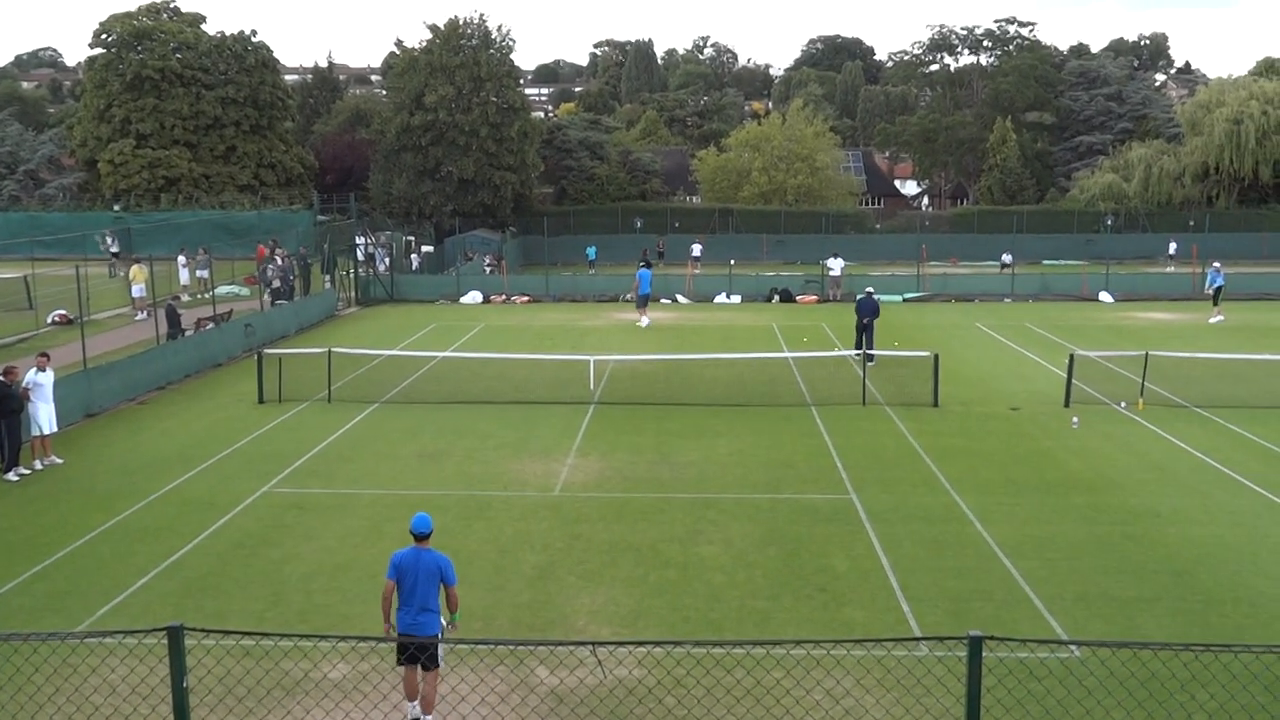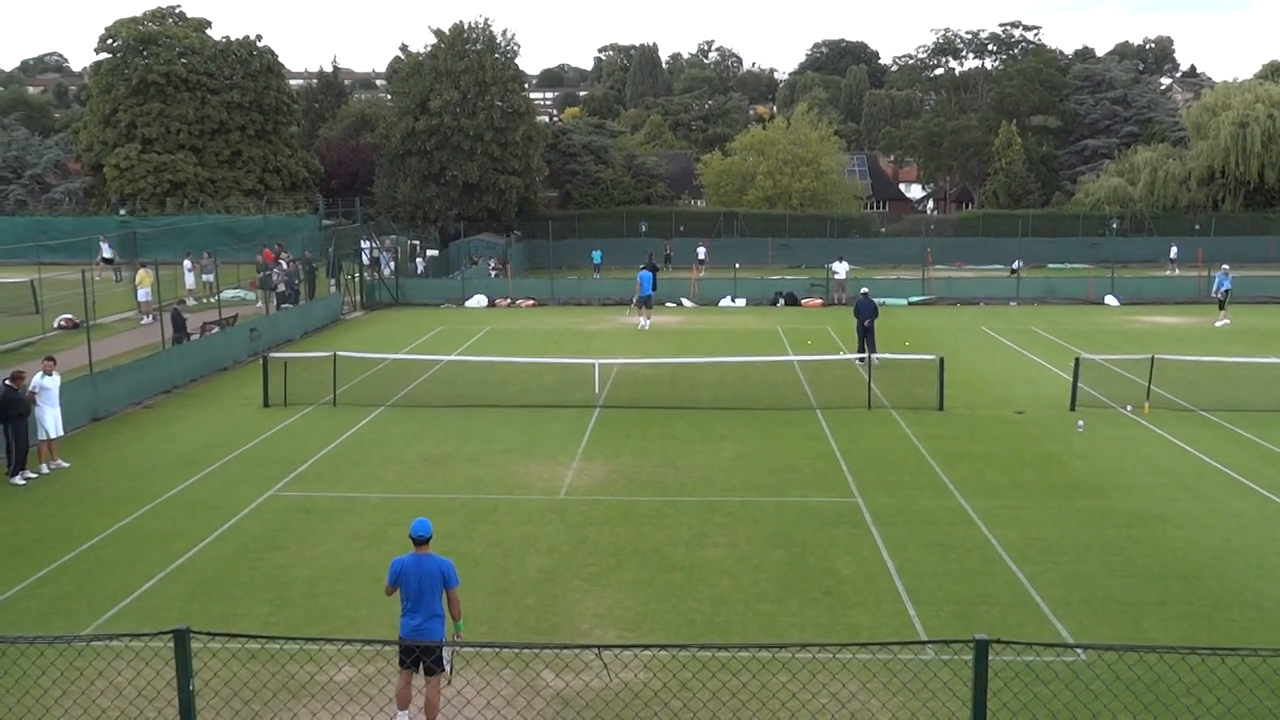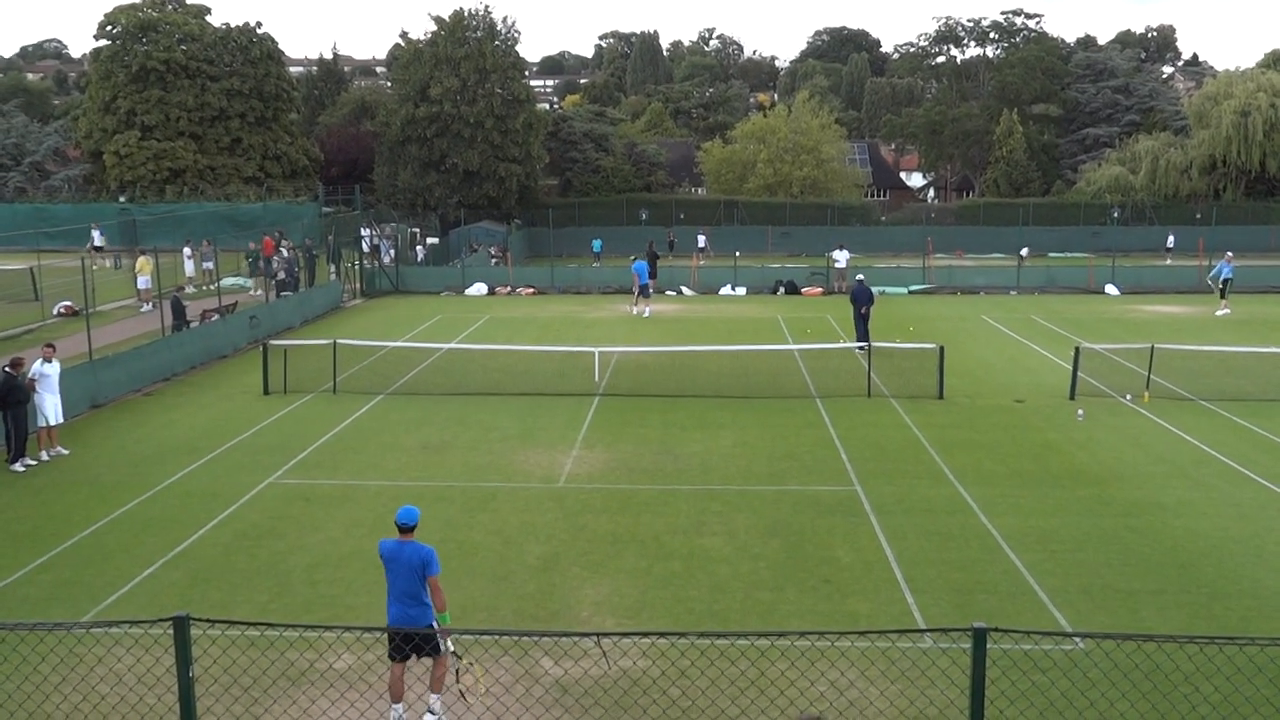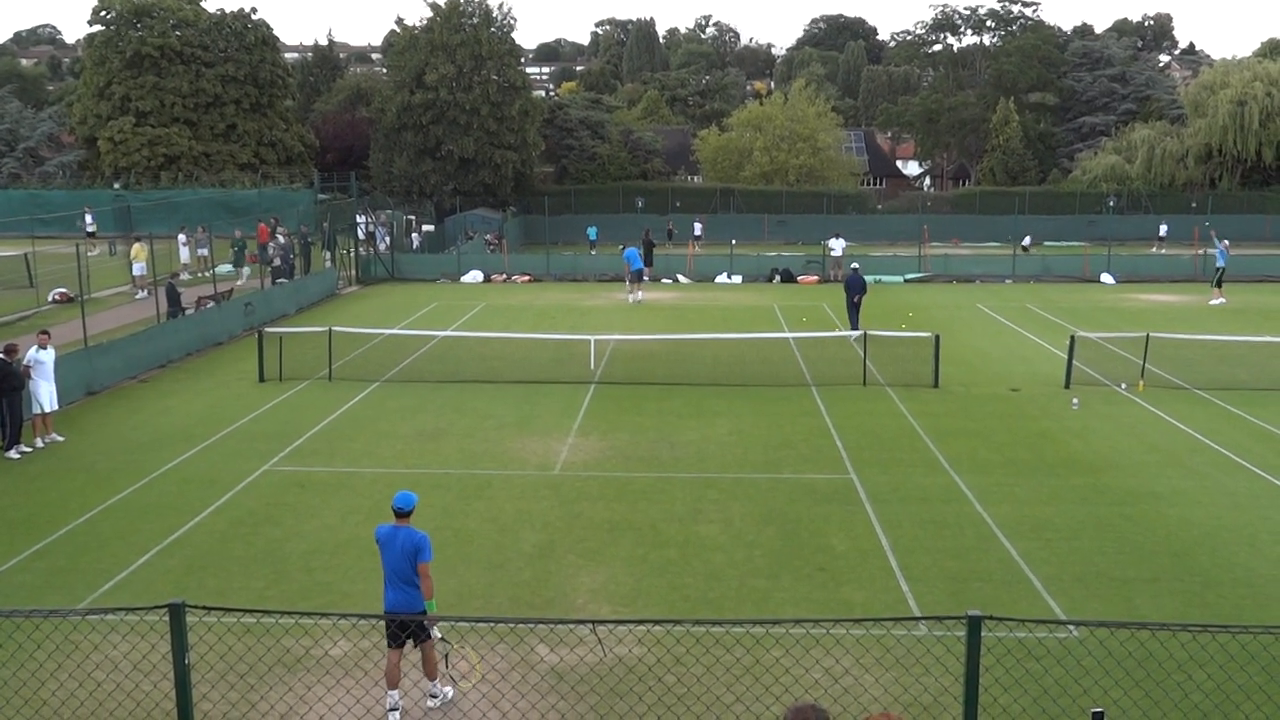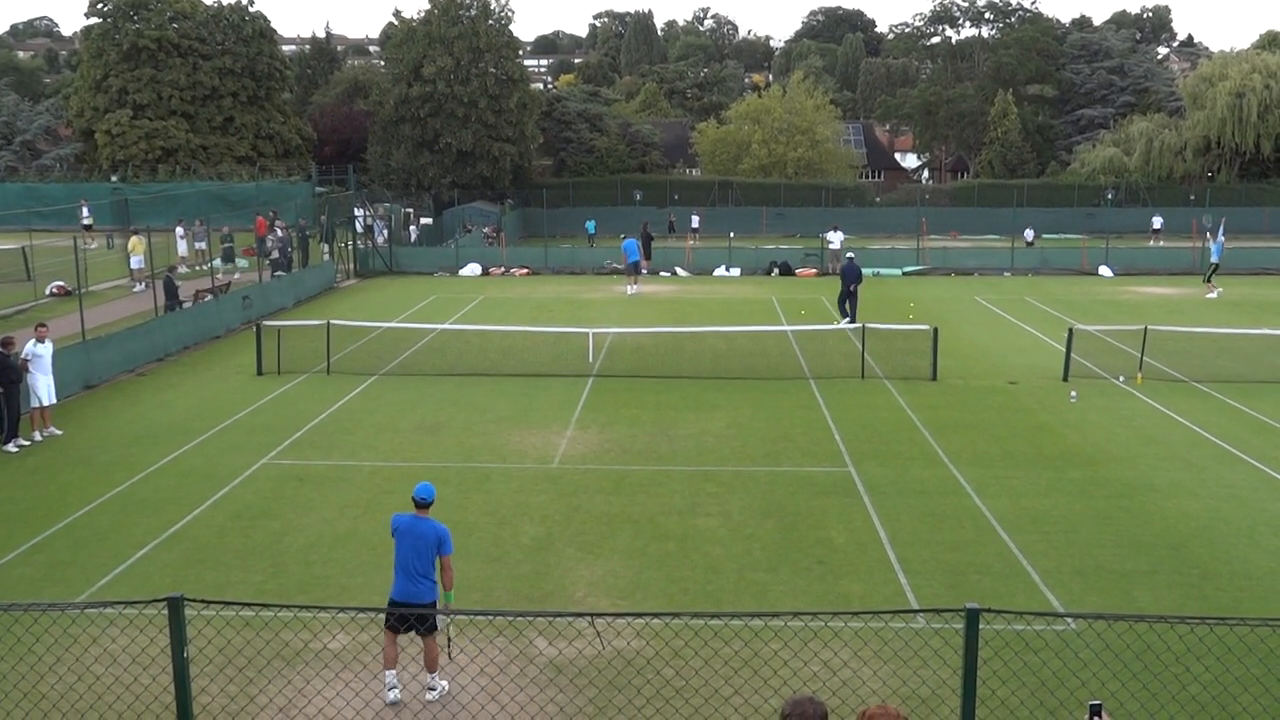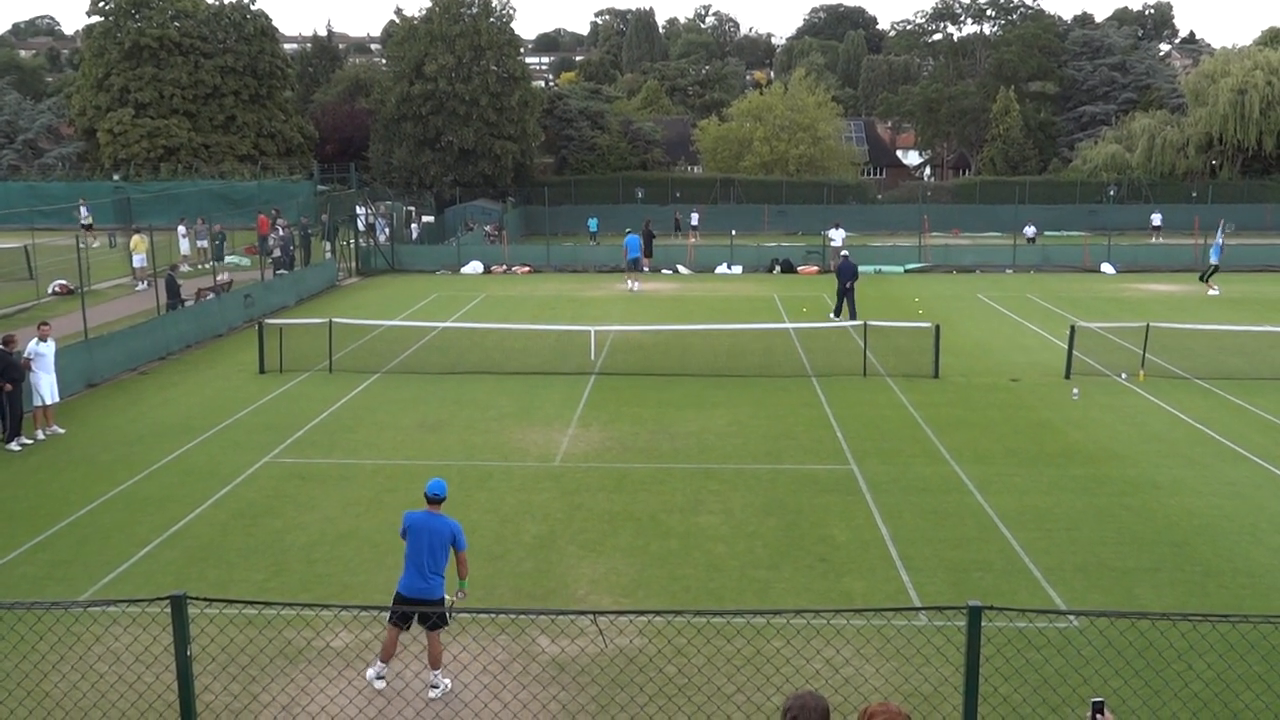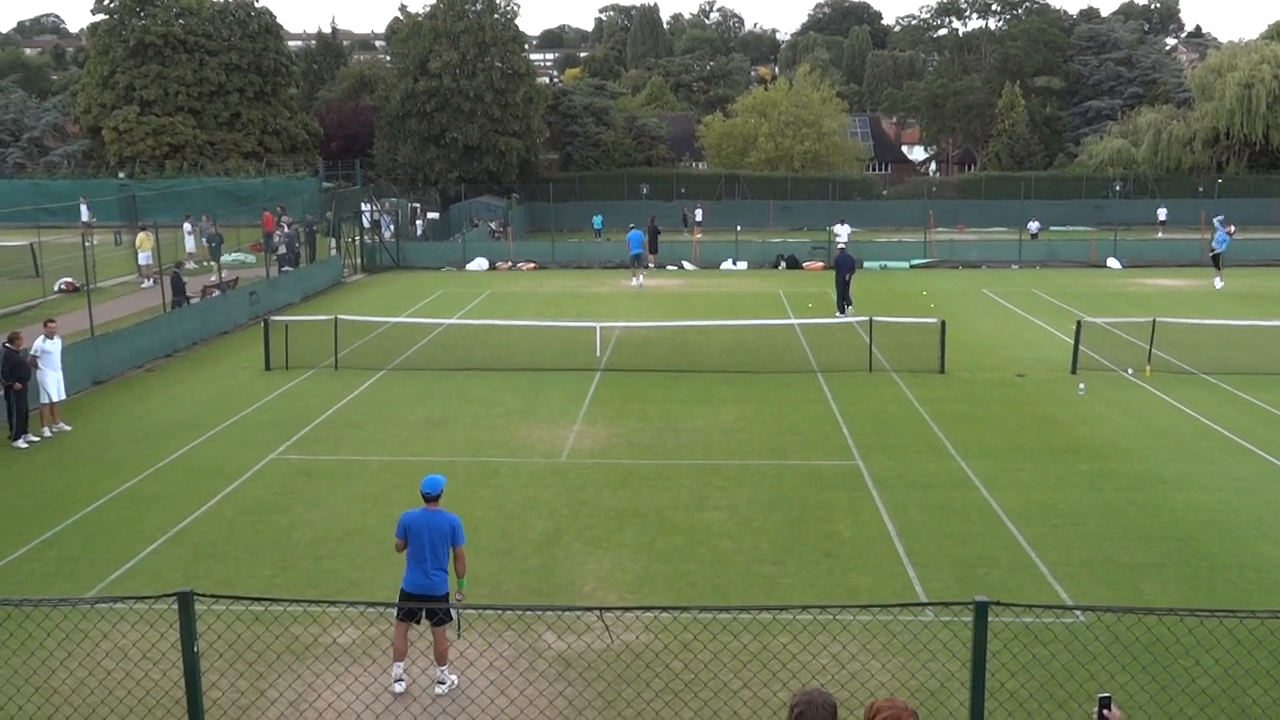
dt=0.3s
person 1, frame 1
left shoulder: (398, 558)
right shoulder: (442, 561)
left elbow: (387, 594)
right elbow: (451, 596)
left wrist: (386, 621)
right wrist: (453, 618)
left hip: (404, 626)
right hip: (429, 628)
left knee: (410, 670)
right knee: (430, 676)
person 1, frame 2
left shoulder: (398, 564)
right shoulder: (444, 565)
left elbow: (389, 591)
right elbow: (453, 600)
right wrist: (458, 627)
left hip: (407, 633)
right hip: (433, 634)
left knee: (405, 676)
right knee: (433, 683)
person 1, frame 3
left shoulder: (384, 547)
right shoulder: (426, 552)
right elbow: (435, 589)
right wrist: (444, 621)
left hip: (395, 621)
right hip: (422, 620)
left knee: (397, 668)
right knee: (441, 660)
person 1, frame 4
left shoulder: (380, 533)
right shoulder: (420, 538)
right elbow: (425, 576)
right wrist: (431, 609)
left hip: (392, 606)
right hip: (417, 606)
left knee: (394, 653)
right knee: (427, 649)
right ankle: (435, 694)
person 1, frame 5
left shoulder: (398, 521)
right shoulder: (440, 530)
right elbow: (446, 568)
right wrist: (448, 598)
left hip: (399, 595)
right hip: (426, 596)
left knee: (390, 637)
right knee: (429, 641)
left ankle: (391, 685)
right ankle: (433, 686)
person 1, frame 6
left shoulder: (410, 518)
right shoulder: (453, 527)
right elbow: (462, 561)
right wrist: (463, 586)
left hip: (407, 589)
right hip: (434, 592)
left knee: (393, 631)
right knee: (434, 637)
left ankle: (378, 674)
right ankle: (436, 684)
person 1, frame 7
left shoulder: (407, 518)
right shoulder: (452, 522)
left elbow: (399, 548)
right elbow: (459, 557)
right wrist: (461, 585)
left hip: (411, 586)
right hip: (438, 588)
left knee: (401, 629)
right knee: (439, 633)
left ankle: (398, 678)
right ankle: (443, 680)
